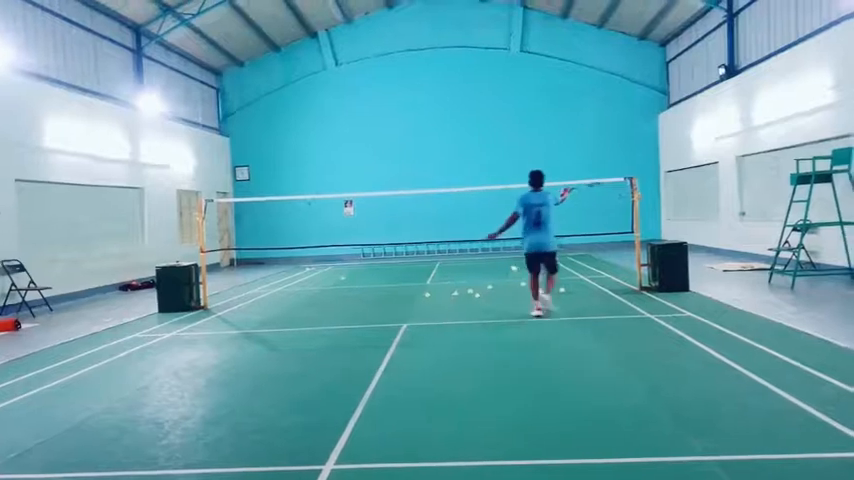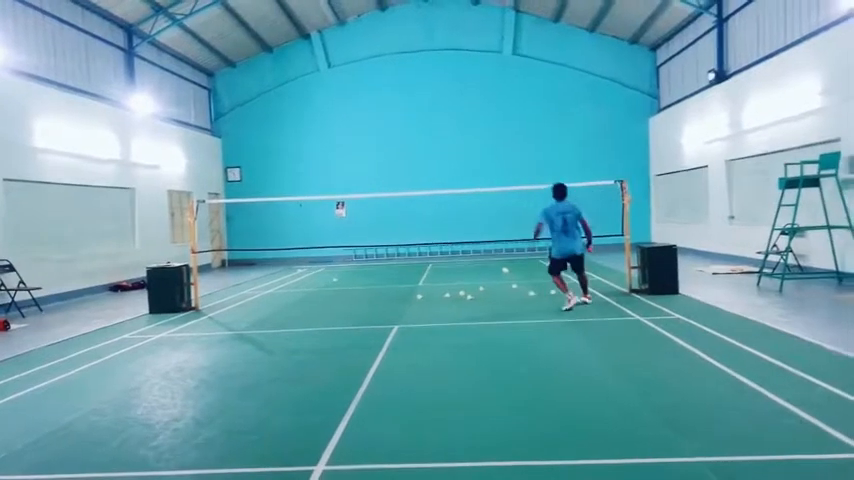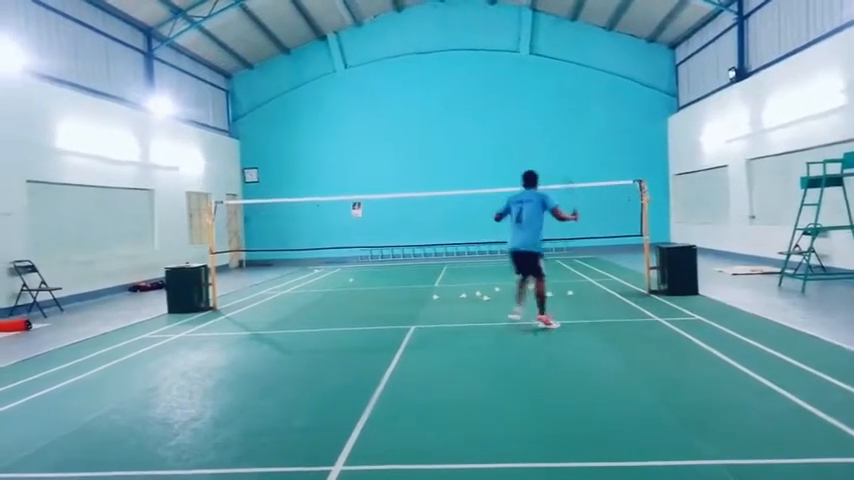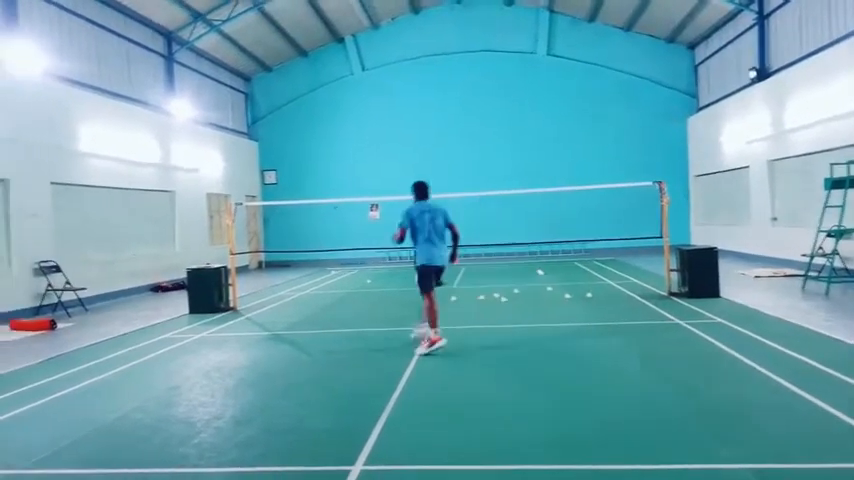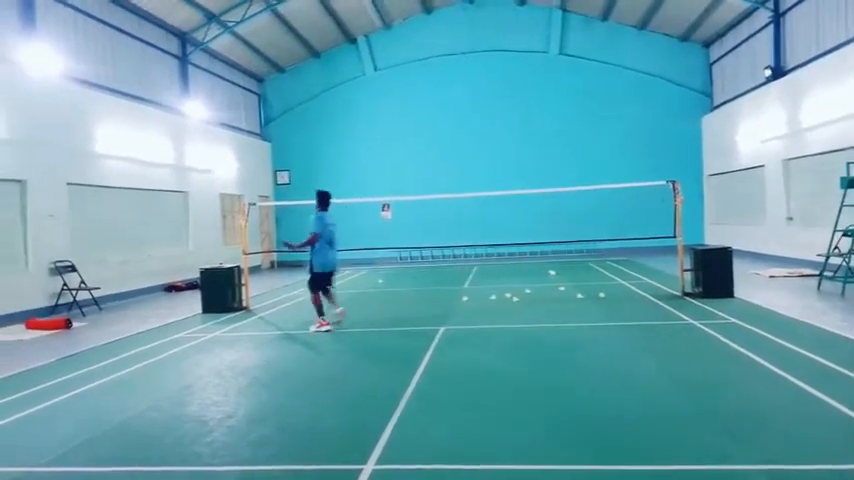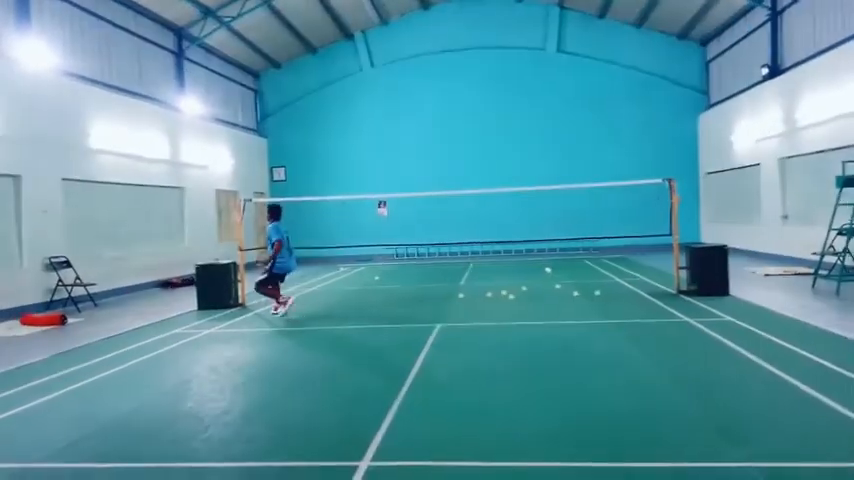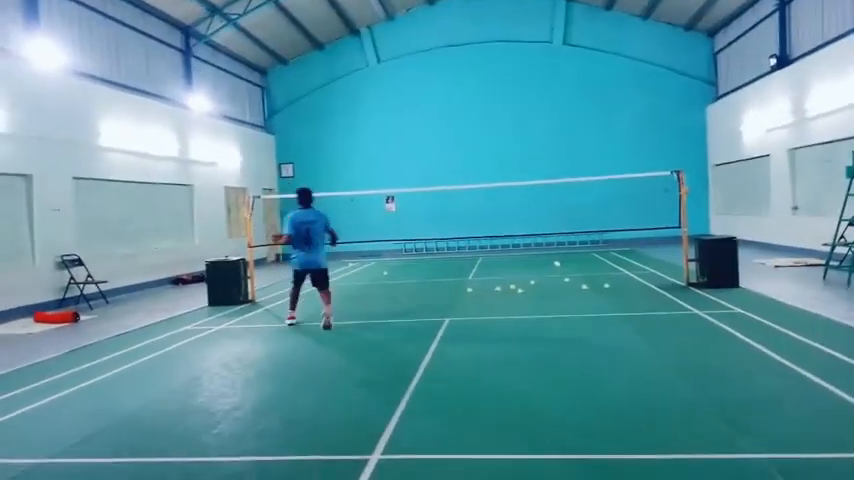
dt=0.7s
person 1, frame 1
left shoulder: (524, 199)
right shoulder: (549, 197)
left elbow: (514, 218)
right elbow: (560, 201)
left wrist: (498, 233)
right wrist: (565, 194)
left hip: (530, 244)
right hip: (547, 244)
left knee: (534, 274)
right knee: (551, 273)
left ankle: (537, 306)
right ankle: (546, 296)
person 1, frame 2
left shoulder: (547, 211)
right shoulder: (574, 208)
left elbow: (538, 229)
right elbow: (585, 226)
left wrist: (535, 236)
right wrist: (589, 242)
left hip: (558, 251)
right hip: (576, 248)
left knee: (555, 274)
right knee: (580, 272)
left ankle: (570, 296)
right ankle: (586, 296)
person 1, frame 3
left shoulder: (513, 199)
right shoulder: (541, 197)
left elbow: (497, 218)
right elbow: (560, 216)
right wrist: (573, 217)
left hip: (514, 246)
right hip: (531, 246)
left knee: (524, 277)
right knee: (539, 279)
left ankle: (518, 309)
right ankle: (543, 317)
person 1, frame 4
left shoulder: (410, 211)
right shoulder: (440, 211)
left elbow: (400, 237)
right elbow: (455, 233)
left wrist: (398, 236)
right wrist: (454, 253)
left hip: (425, 259)
right hip: (441, 258)
left knee: (427, 296)
right knee: (427, 294)
left ankle: (434, 336)
right ankle: (429, 328)
person 1, frame 5
left shoulder: (318, 218)
right shoulder: (330, 219)
left elbow: (314, 238)
left wrist: (296, 247)
left hip: (319, 263)
right hip: (330, 261)
left knee: (314, 291)
right knee: (325, 289)
left ankle: (323, 322)
right ankle: (337, 307)
person 1, frame 6
left shoulder: (272, 228)
right shoulder: (283, 228)
left elbow: (278, 246)
left wrist: (267, 262)
left hip: (279, 265)
right hip: (289, 264)
left knee: (259, 286)
right knee: (274, 282)
left ankle: (283, 299)
right ankle: (278, 305)
person 1, frame 7
left shoulder: (292, 217)
right shoulder: (321, 216)
left elbow: (288, 240)
right elbow: (333, 236)
left wrist: (279, 239)
right wrist: (333, 241)
left hip: (299, 261)
right hip: (319, 261)
left knee: (296, 287)
right knee: (324, 289)
left ankle: (291, 315)
right ankle: (327, 312)
